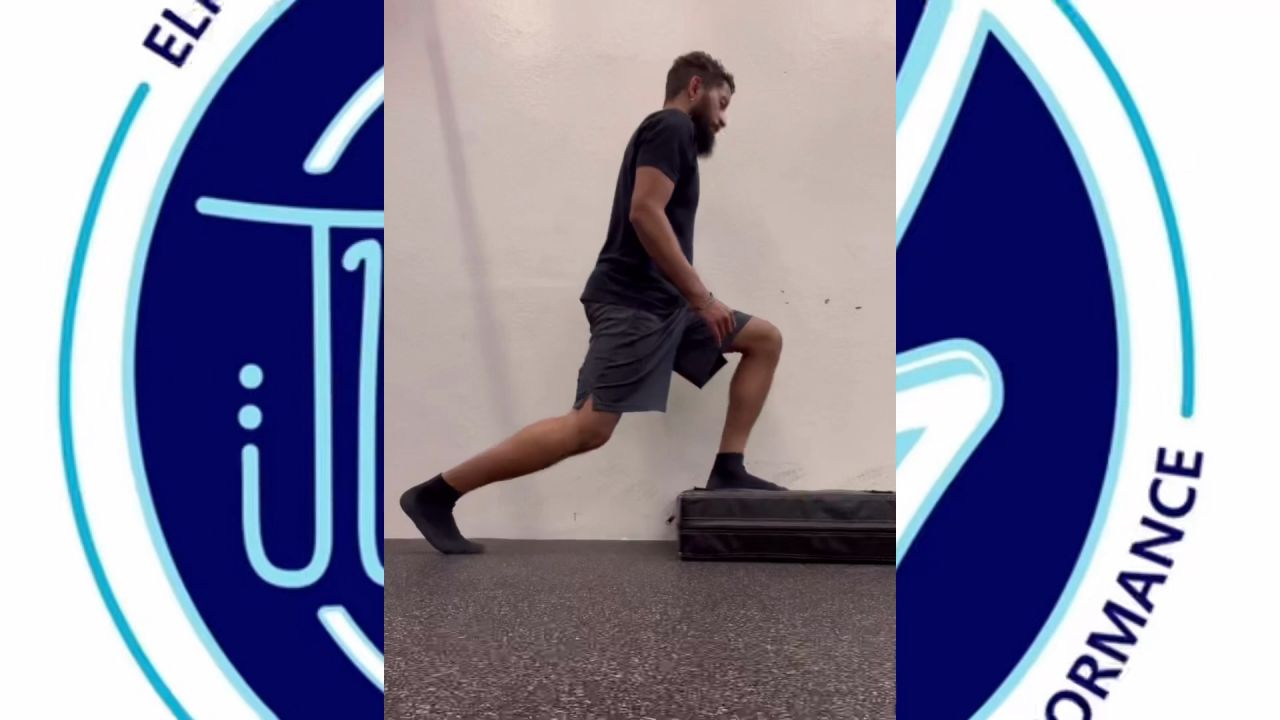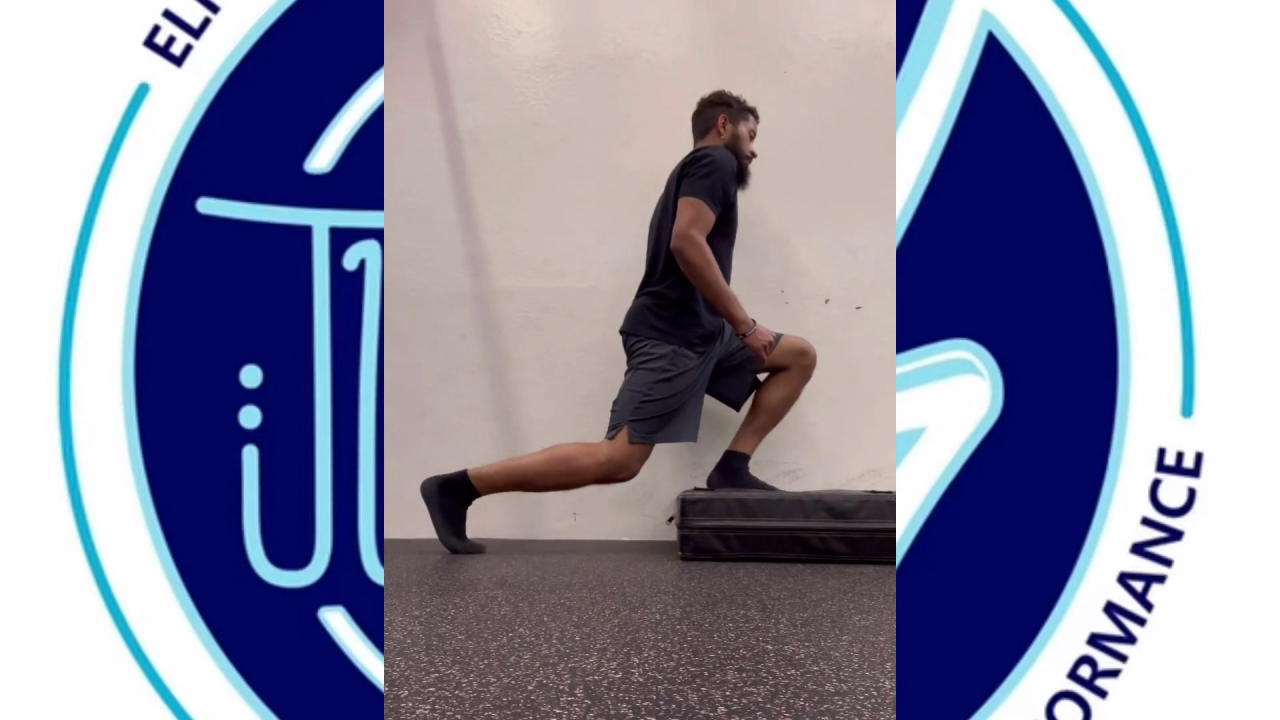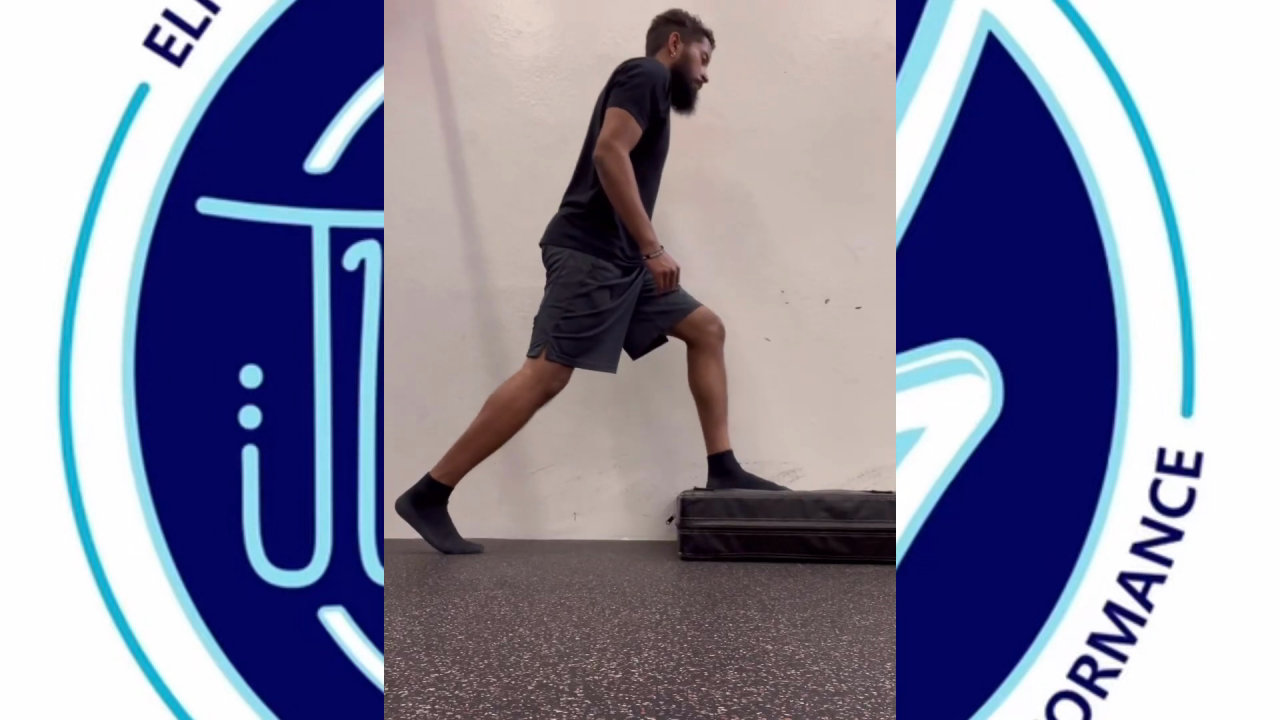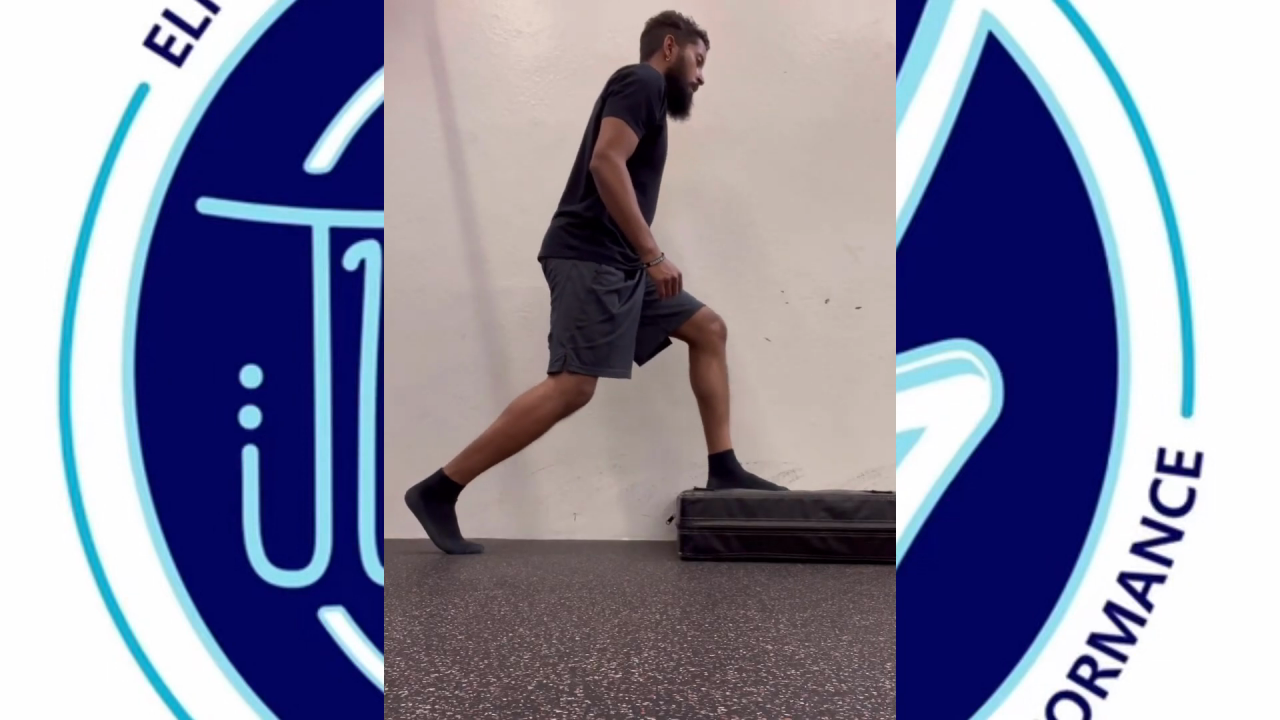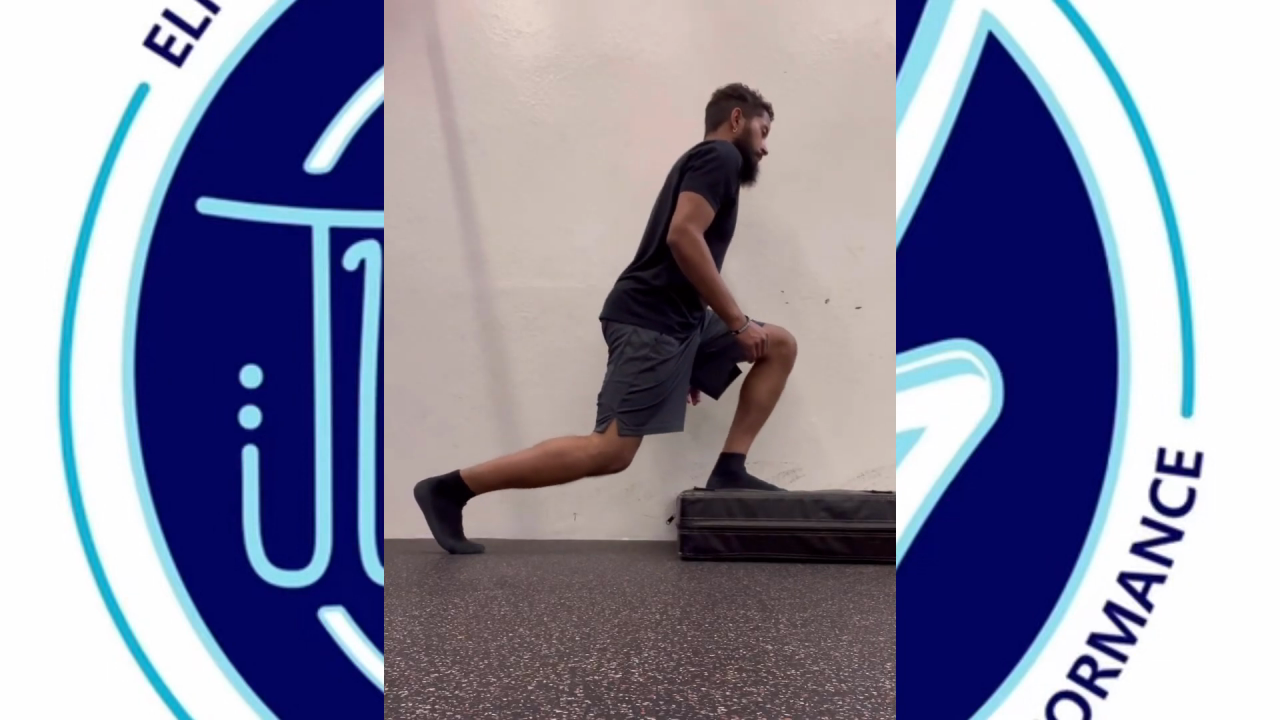
dt=1s
person 1, frame 1
left shoulder: (671, 135)
right shoulder: (672, 126)
right elbow: (644, 212)
right wrist: (702, 297)
left hip: (663, 301)
right hip: (634, 302)
left knee: (765, 339)
right knee: (589, 428)
left ankle: (728, 470)
right ankle: (435, 494)
person 1, frame 2
left shoulder: (697, 171)
right shoulder: (715, 162)
right elbow: (687, 242)
right wrist: (745, 324)
left hip: (698, 332)
right hip: (672, 336)
left knee: (800, 356)
right knee: (618, 460)
left ankle: (733, 468)
right ankle: (456, 487)
person 1, frame 3
left shoulder: (651, 88)
right shoulder: (646, 73)
right elbow: (608, 153)
right wrist: (653, 247)
left hip: (620, 257)
right hip: (590, 249)
left knee: (707, 330)
right knee: (547, 374)
left ankle: (723, 469)
right ankle: (428, 495)
person 1, frame 4
left shoulder: (644, 94)
right shoulder: (642, 80)
right elbow: (605, 162)
right wrist: (653, 254)
left hip: (618, 262)
right hip: (590, 256)
left knee: (708, 329)
right knee: (572, 386)
left ankle: (723, 470)
right ankle: (438, 490)
person 1, frame 5
left shoulder: (707, 162)
right shoulder: (720, 156)
right elbow: (683, 236)
left wrist: (686, 364)
right wrist: (739, 323)
left hip: (677, 318)
right hip: (650, 320)
left knee: (781, 346)
right knee: (609, 452)
left ankle: (729, 471)
right ankle: (449, 488)
